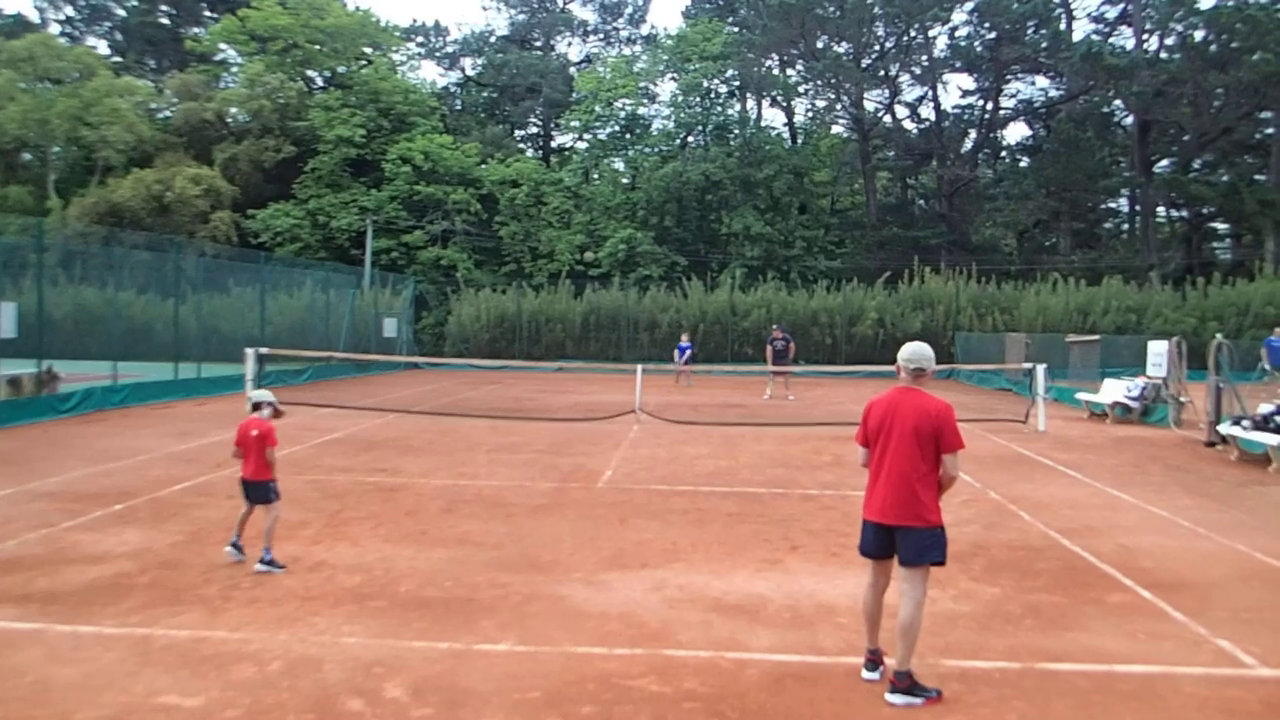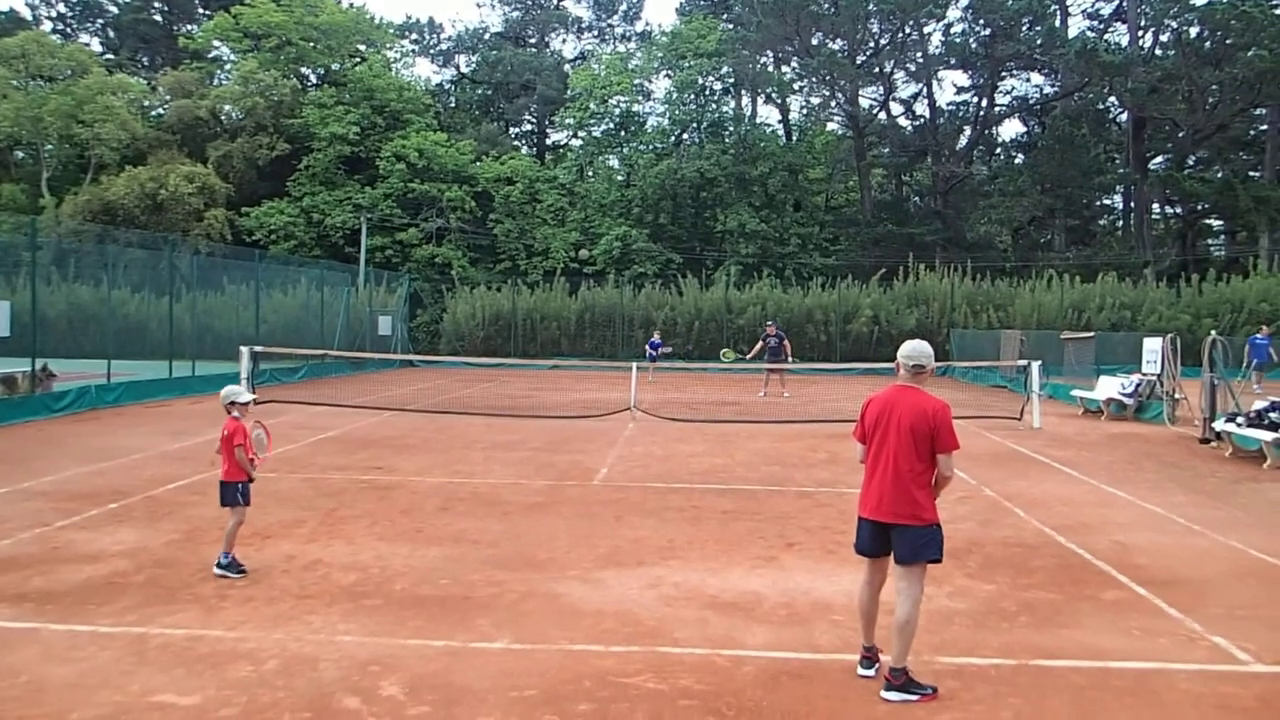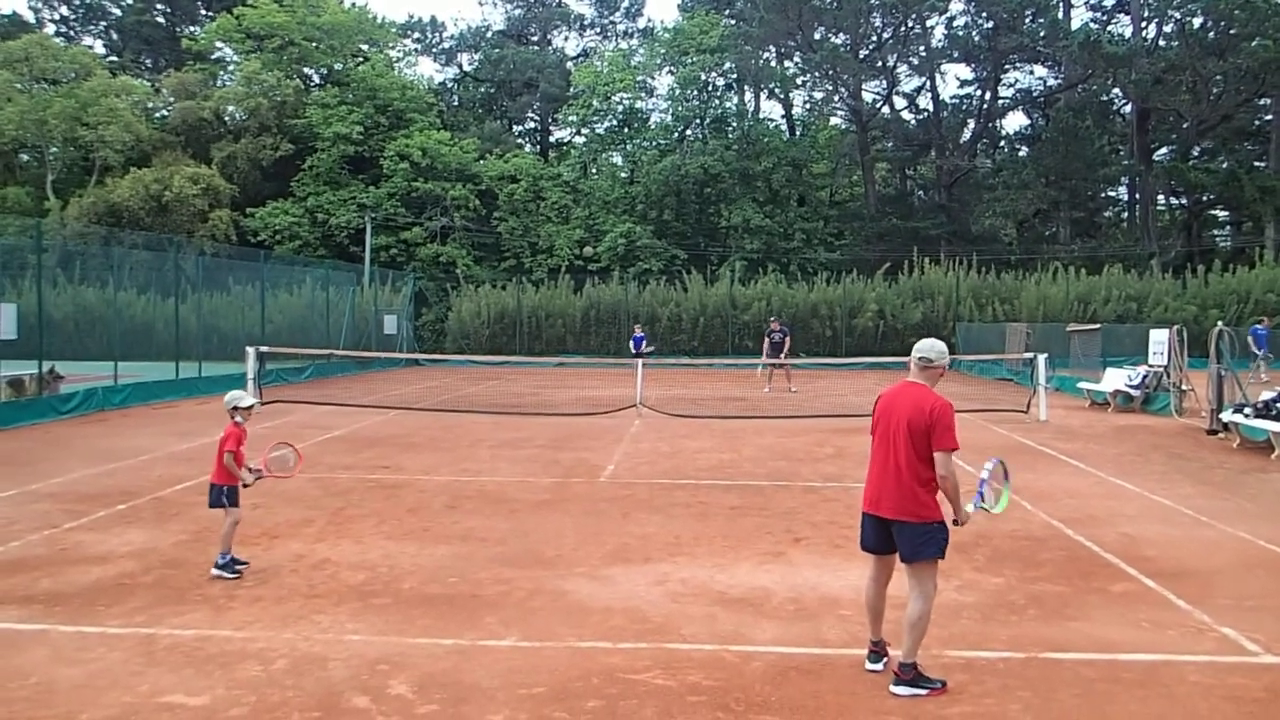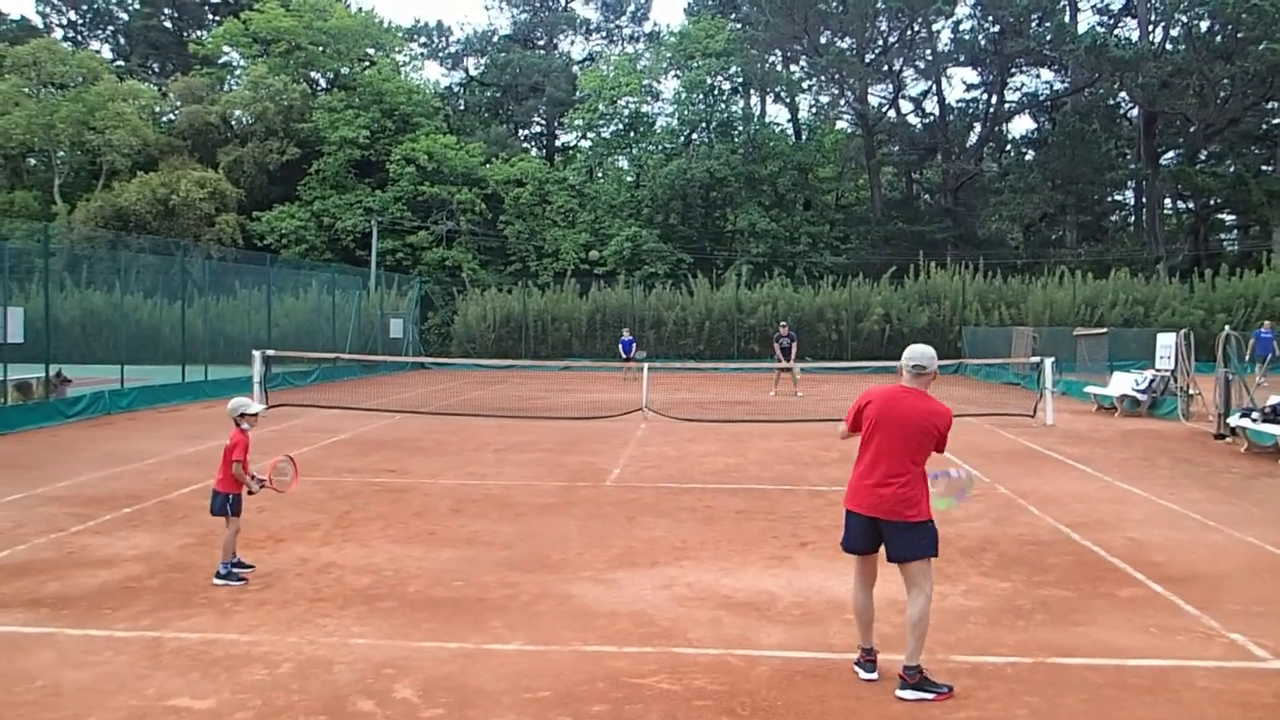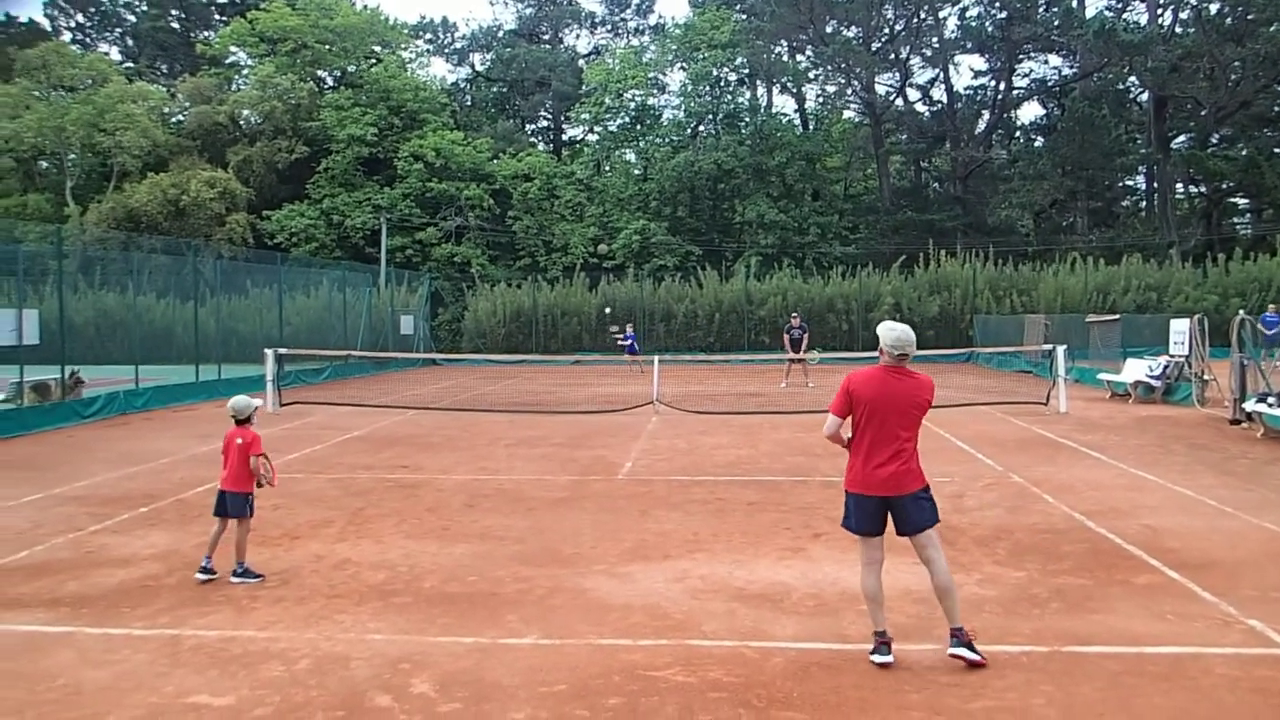
dt=0.7s
person 1, frame 1
left shoulder: (874, 406)
right shoulder: (939, 410)
left elbow: (864, 460)
right elbow: (951, 471)
right wrist: (935, 493)
left hip: (877, 509)
right hip: (918, 514)
left knee: (876, 581)
right knee: (912, 594)
left ankle: (872, 657)
right ankle: (901, 680)
person 1, frame 2
left shoulder: (873, 402)
right shoulder: (936, 409)
left elbow: (862, 455)
right elbow: (945, 471)
right wrist: (932, 493)
left hip: (873, 506)
right hip: (914, 513)
left knee: (872, 579)
right knee: (909, 592)
left ankle: (868, 654)
right ankle: (896, 678)
person 1, frame 3
left shoulder: (885, 397)
right shoulder: (939, 407)
right elbow: (943, 471)
right wrist: (958, 509)
left hip: (876, 502)
right hip: (915, 510)
left knee: (878, 575)
right knee: (923, 589)
left ankle: (875, 649)
right ankle: (906, 672)
person 1, frame 4
left shoulder: (871, 397)
right shoulder: (941, 414)
left elbow: (844, 433)
left hip: (861, 503)
right hip: (907, 510)
left knee: (864, 580)
right knee: (920, 590)
left ankle: (867, 657)
right ankle: (911, 675)
person 1, frame 5
left shoulder: (855, 381)
right shoulder: (924, 386)
left elbow: (830, 431)
left hip: (864, 485)
right hip: (908, 484)
left knee: (871, 563)
right knee: (934, 557)
left ankle: (881, 642)
right ankle: (958, 636)
person 2, frame 1
left shoulder: (244, 425)
right shoulder: (267, 427)
left elbow: (236, 453)
right elbow: (270, 456)
right wrist: (273, 474)
left hip: (247, 477)
right hip: (263, 478)
left knee: (249, 507)
right knee: (273, 514)
left ankle: (235, 543)
right ankle: (266, 558)
person 2, frame 2
left shoulder: (229, 425)
right shoulder: (238, 426)
left elbow: (220, 449)
right elbow: (240, 456)
right wrist: (251, 472)
left hip: (230, 478)
right hip: (236, 479)
left knee: (237, 518)
right knee: (238, 518)
left ankle: (227, 556)
right ankle: (223, 563)
person 2, frame 3
left shoulder: (241, 430)
right shoulder: (234, 432)
right elbow: (227, 460)
left wrist: (249, 469)
right wrist: (243, 478)
left hip: (229, 483)
right hip: (223, 483)
left knee: (232, 519)
right knee: (234, 519)
left ankle: (227, 557)
right ankle: (221, 563)
person 2, frame 4
left shoulder: (239, 435)
right shoulder: (241, 440)
right elbow: (236, 470)
left wrist: (253, 477)
right wrist: (250, 485)
left hip: (227, 488)
right hip: (228, 490)
left knee: (231, 526)
right knee: (233, 528)
left ankle: (232, 560)
right ankle: (223, 572)
person 2, frame 5
left shoulder: (229, 435)
right shoulder: (253, 437)
right elbow: (254, 465)
left wrist: (257, 475)
right wrist: (260, 479)
left hip: (225, 486)
right hip: (241, 489)
left knee: (220, 526)
right knee: (243, 528)
left ankle: (205, 566)
right ankle: (239, 570)
